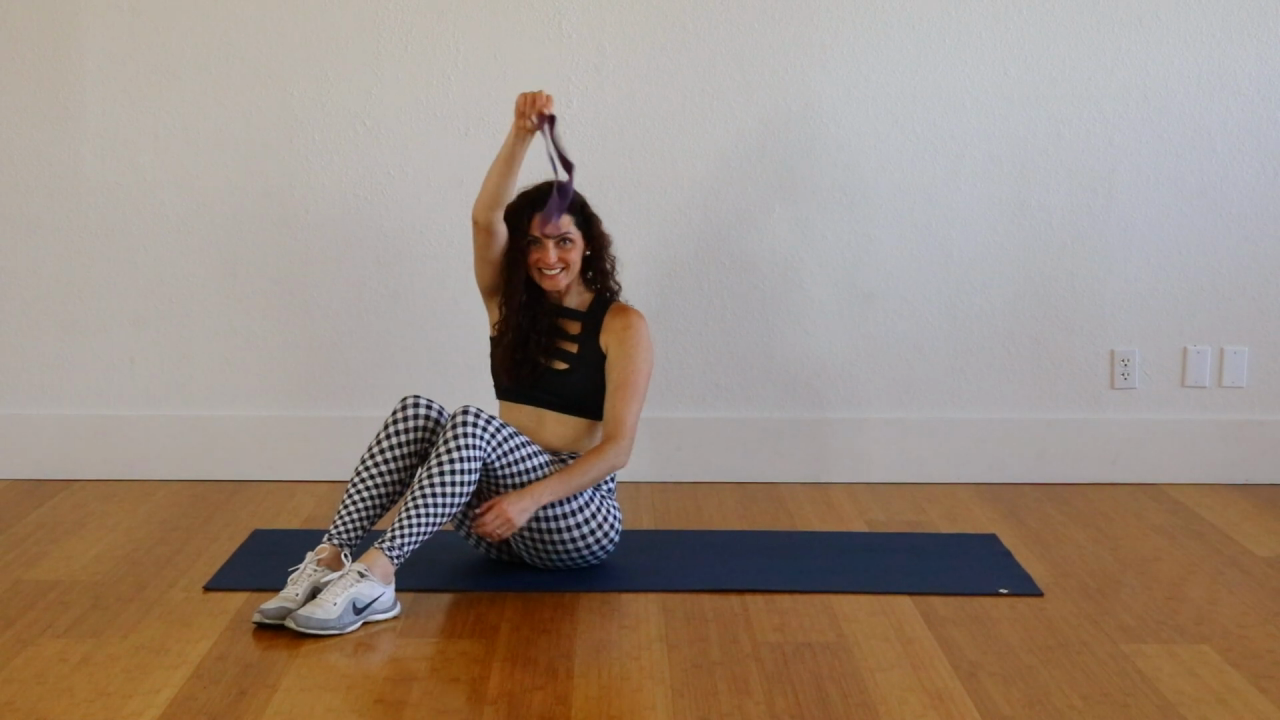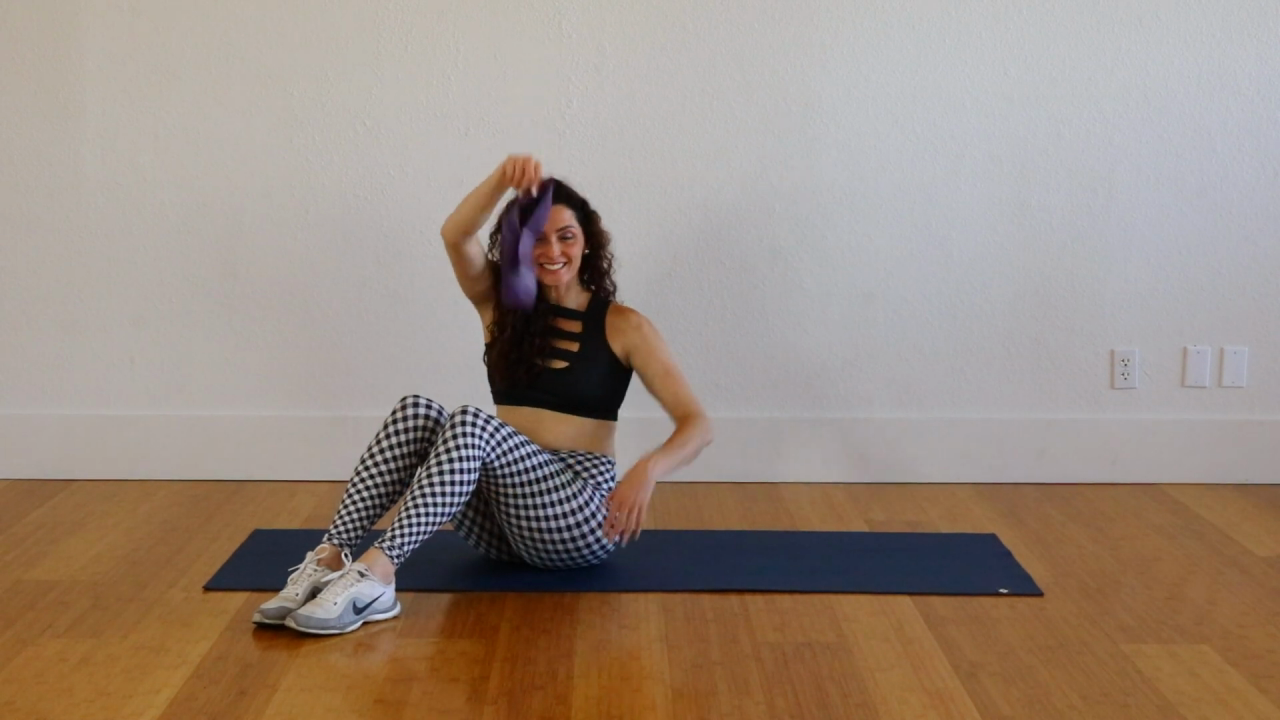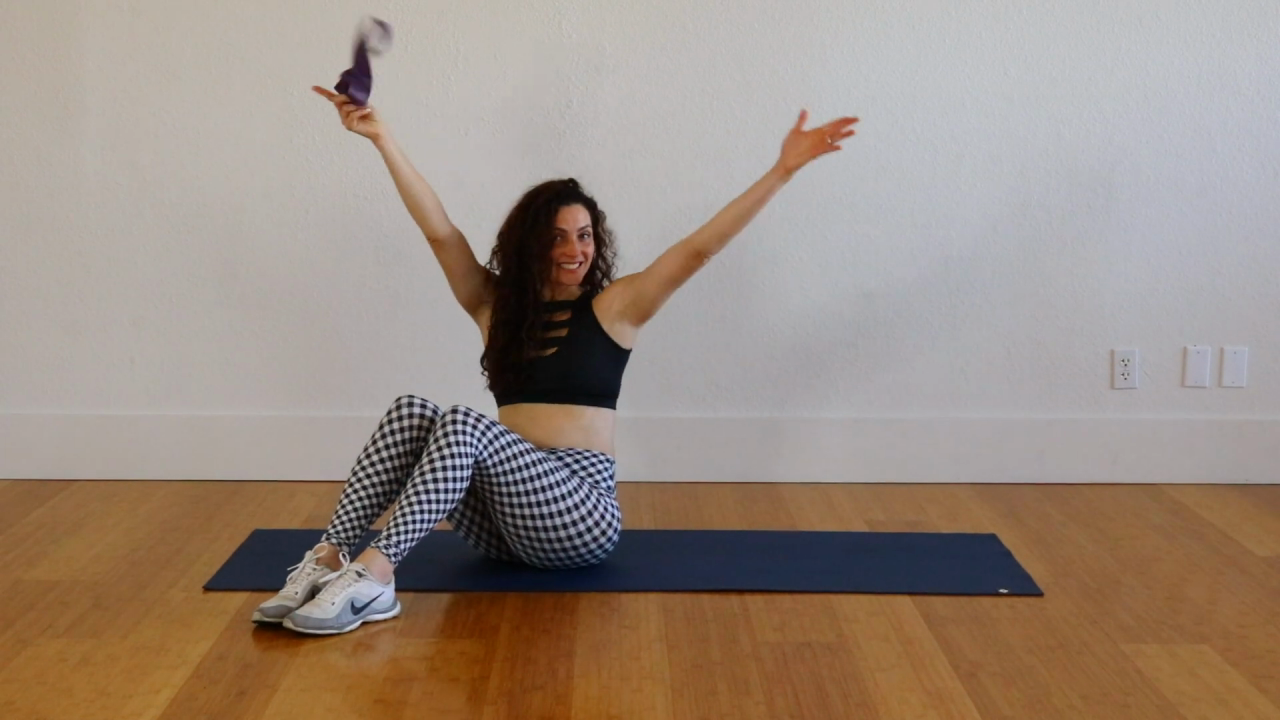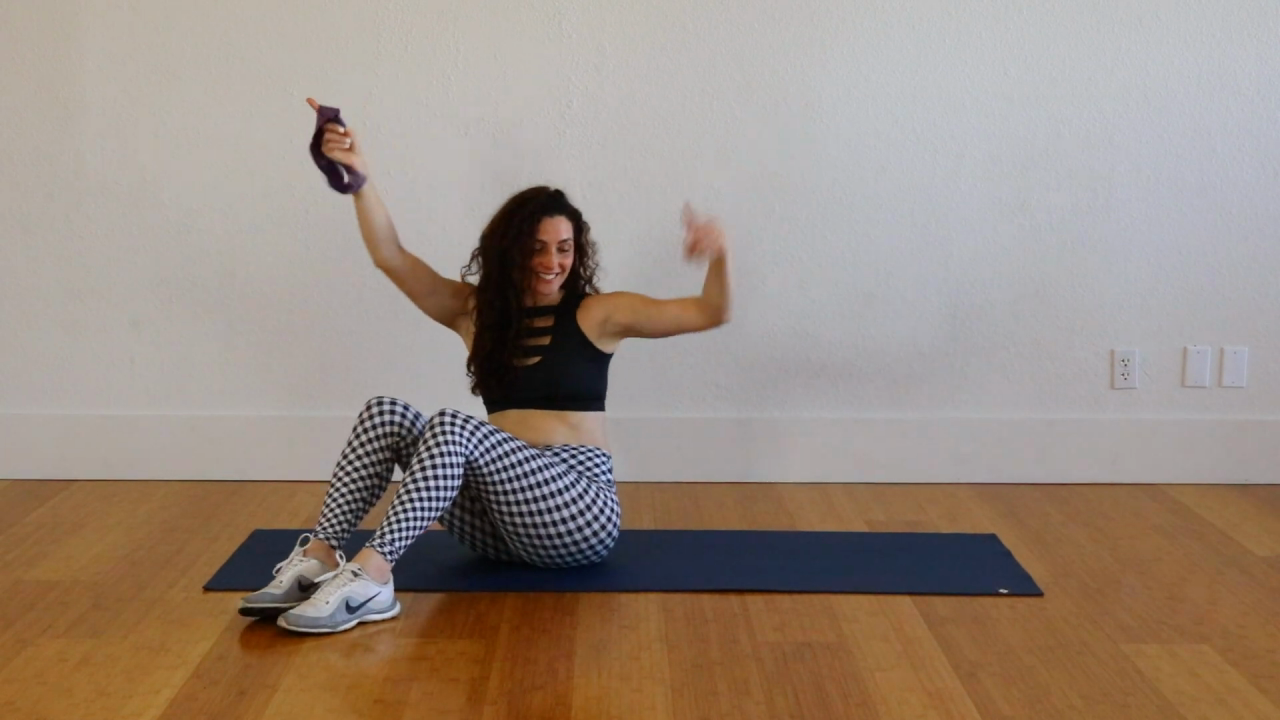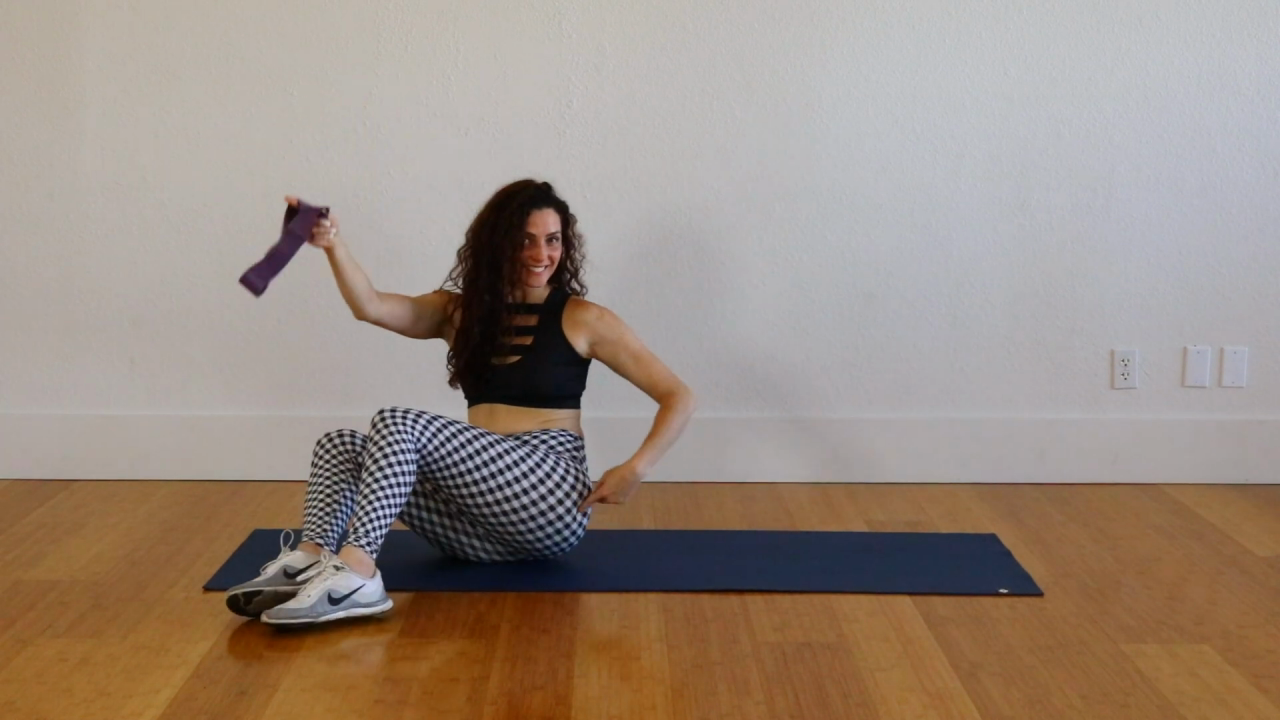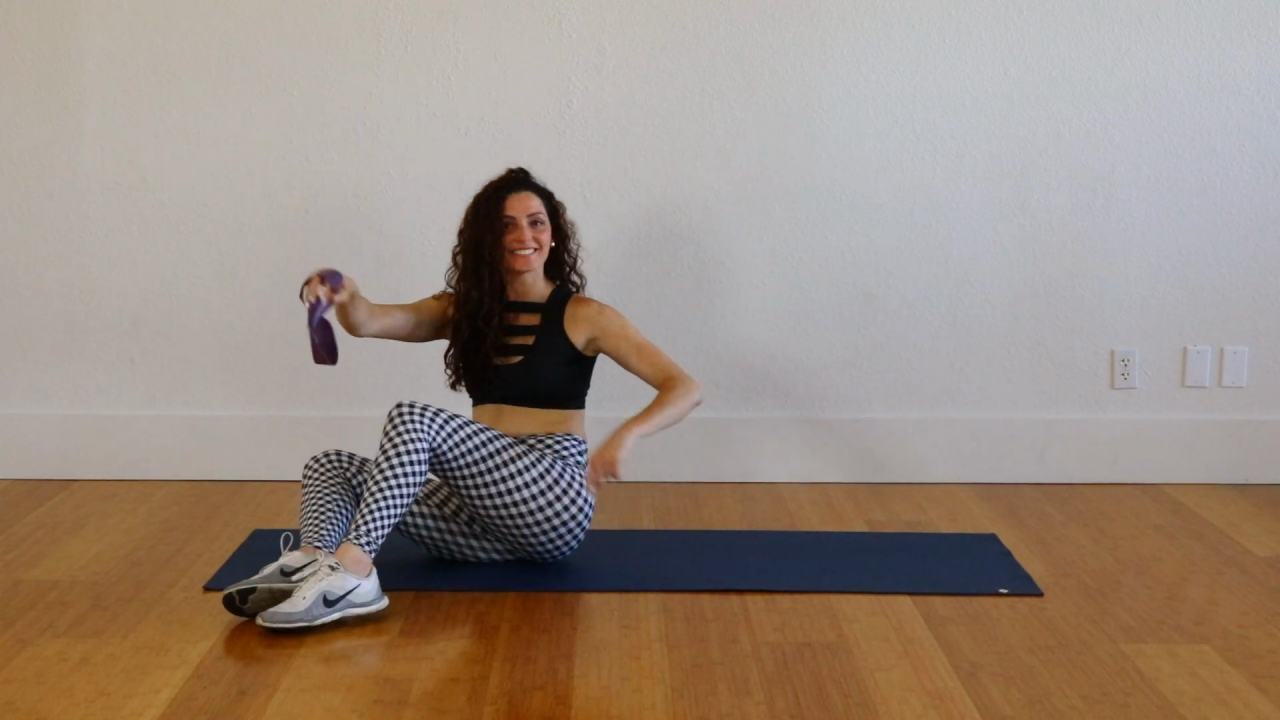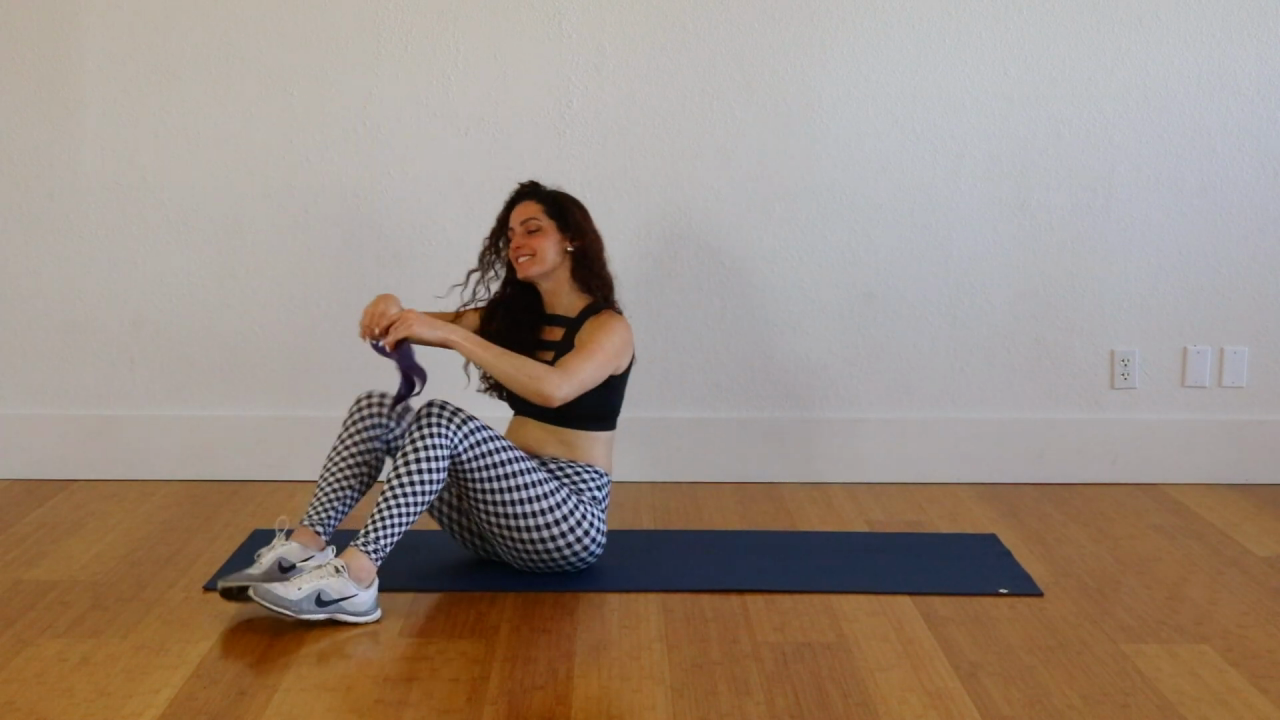
dt=0.4s
person 1, frame 1
left shoulder: (623, 325)
right shoulder: (508, 303)
left elbow: (617, 446)
right elbow: (486, 218)
left wrist: (531, 499)
right wrist: (521, 132)
left hip: (581, 520)
right hip: (507, 508)
left knee: (472, 425)
right knee: (416, 412)
left ankle: (377, 574)
right ankle: (329, 559)
person 1, frame 2
left shoulder: (623, 326)
right shoulder: (500, 304)
left elbow: (698, 424)
right elbow: (455, 238)
left wrist: (651, 465)
right wrist: (502, 180)
left hip: (580, 518)
right hip: (503, 520)
left knee: (471, 424)
right knee: (415, 411)
left ankle: (377, 575)
right ankle: (328, 560)
person 1, frame 3
left shoulder: (612, 307)
right shoulder: (495, 304)
left elbow: (699, 247)
right elbow: (440, 231)
left wrist: (783, 168)
right wrist: (381, 139)
left hip: (581, 517)
right hip: (501, 517)
left knee: (460, 426)
right knee: (409, 412)
left ankle: (373, 572)
right ankle: (326, 560)
person 1, frame 4
left shoulder: (598, 314)
right shoulder: (474, 310)
left elbow: (710, 313)
right elbow: (389, 257)
left wrist: (718, 256)
right wrist: (359, 170)
left hip: (579, 515)
right hip: (497, 514)
left knee: (453, 429)
right knee: (385, 414)
left ankle: (371, 576)
right ankle: (316, 558)
person 1, frame 5
left shoulder: (584, 320)
right shoulder: (459, 311)
left elbow: (677, 396)
right elbow: (369, 306)
left wrist: (636, 466)
right wrist: (333, 245)
left hip: (549, 504)
right hip: (483, 517)
left knee: (397, 425)
right knee: (338, 446)
left ankle: (354, 569)
right ankle: (309, 560)
person 1, frame 6
left shoulder: (585, 316)
right shoulder: (461, 309)
left elbow: (685, 389)
right elbow: (366, 323)
left wrist: (628, 435)
right wrist: (342, 295)
left hip: (554, 505)
right hip: (488, 512)
left knee: (414, 419)
right knee: (329, 465)
left ankle: (353, 569)
right ankle: (312, 562)
person 1, frame 7
left shoulder: (607, 328)
right shoulder: (513, 316)
left elbow: (553, 390)
right elbow: (406, 331)
left wrist: (453, 335)
right wrist: (390, 309)
left hip: (569, 525)
right hip: (498, 507)
left knee: (439, 421)
right knee: (375, 409)
left ankle: (355, 576)
right ankle: (305, 546)
